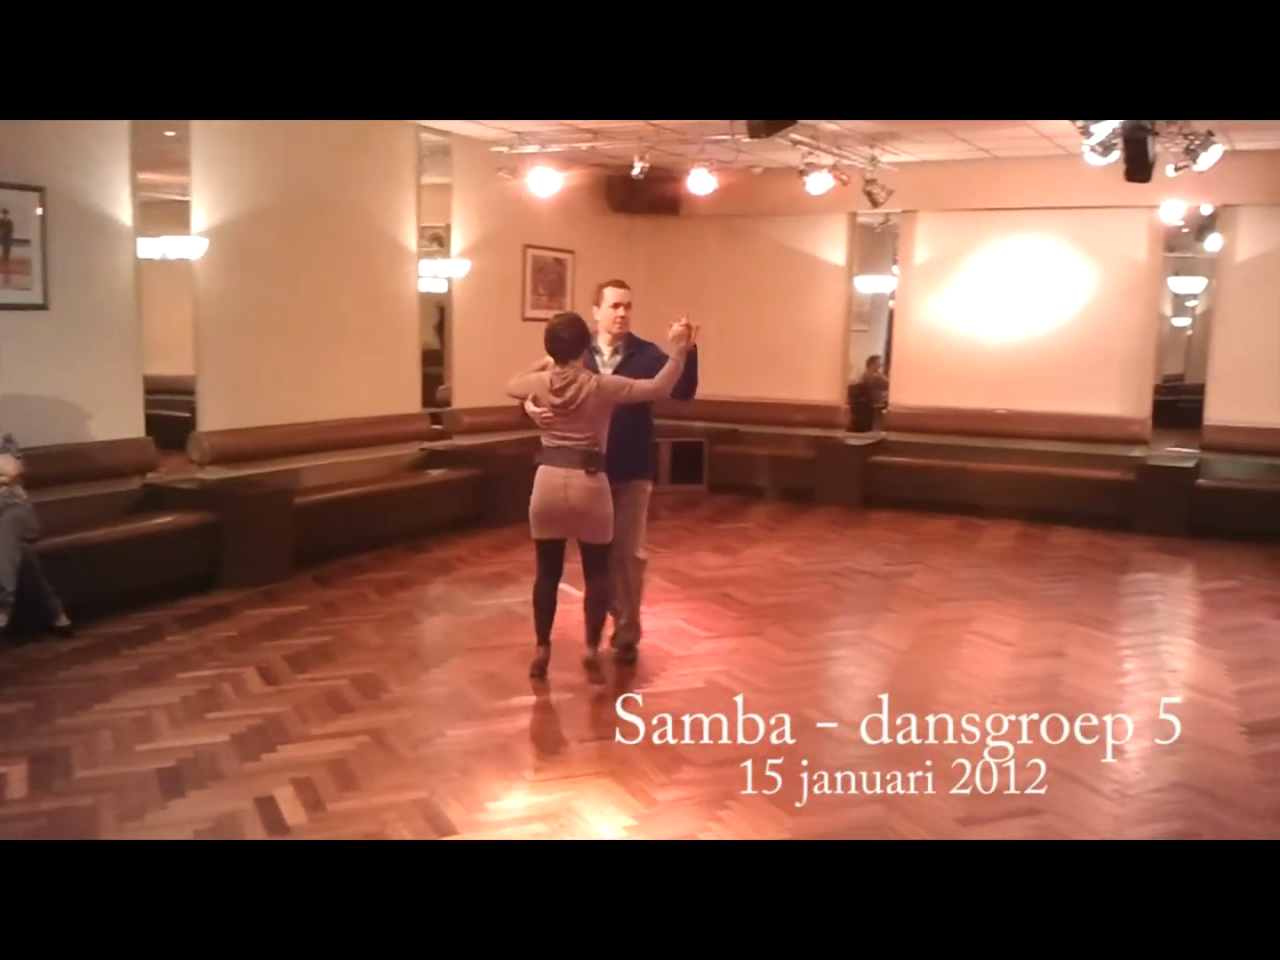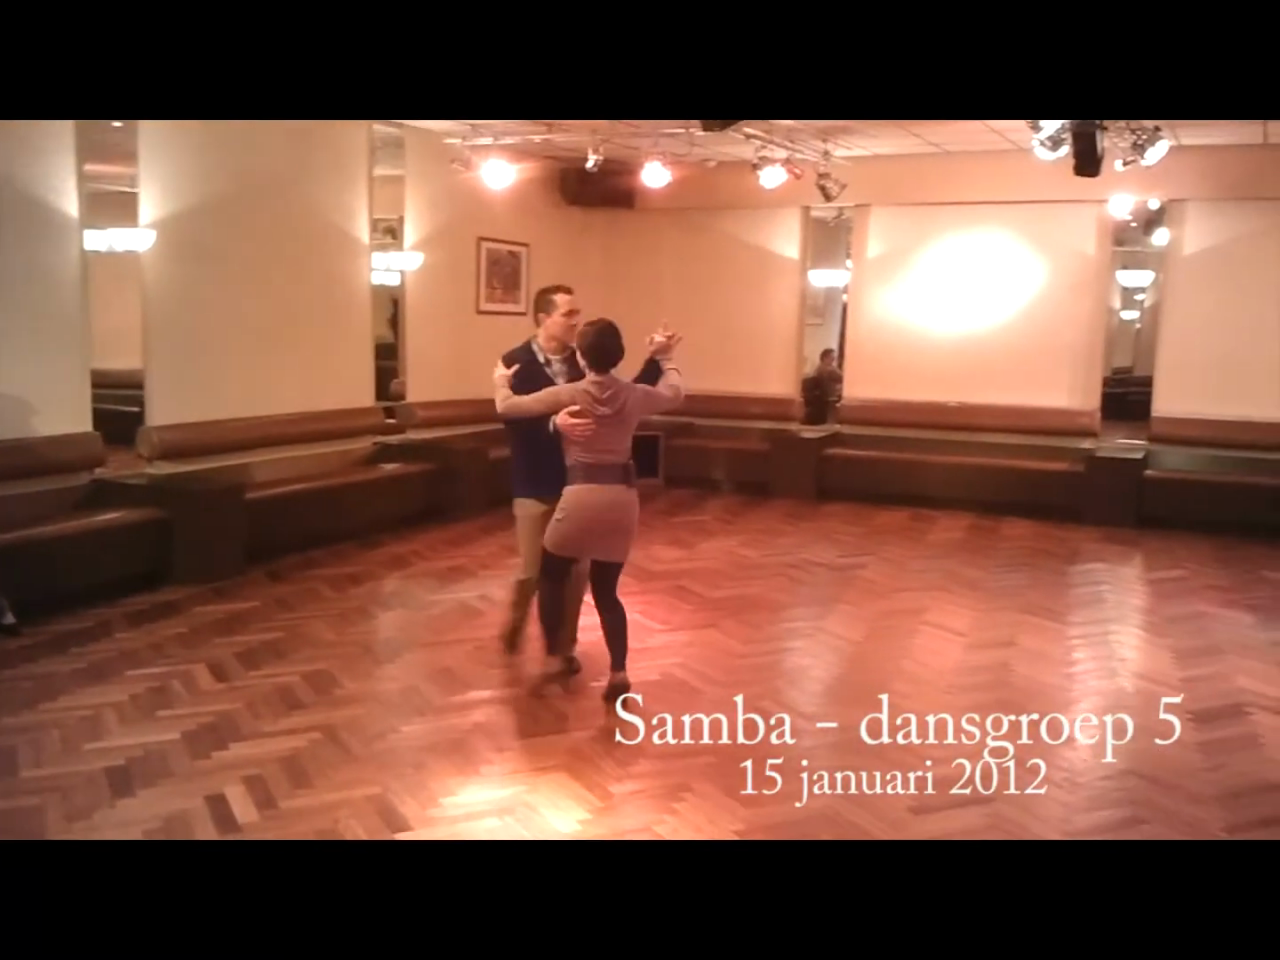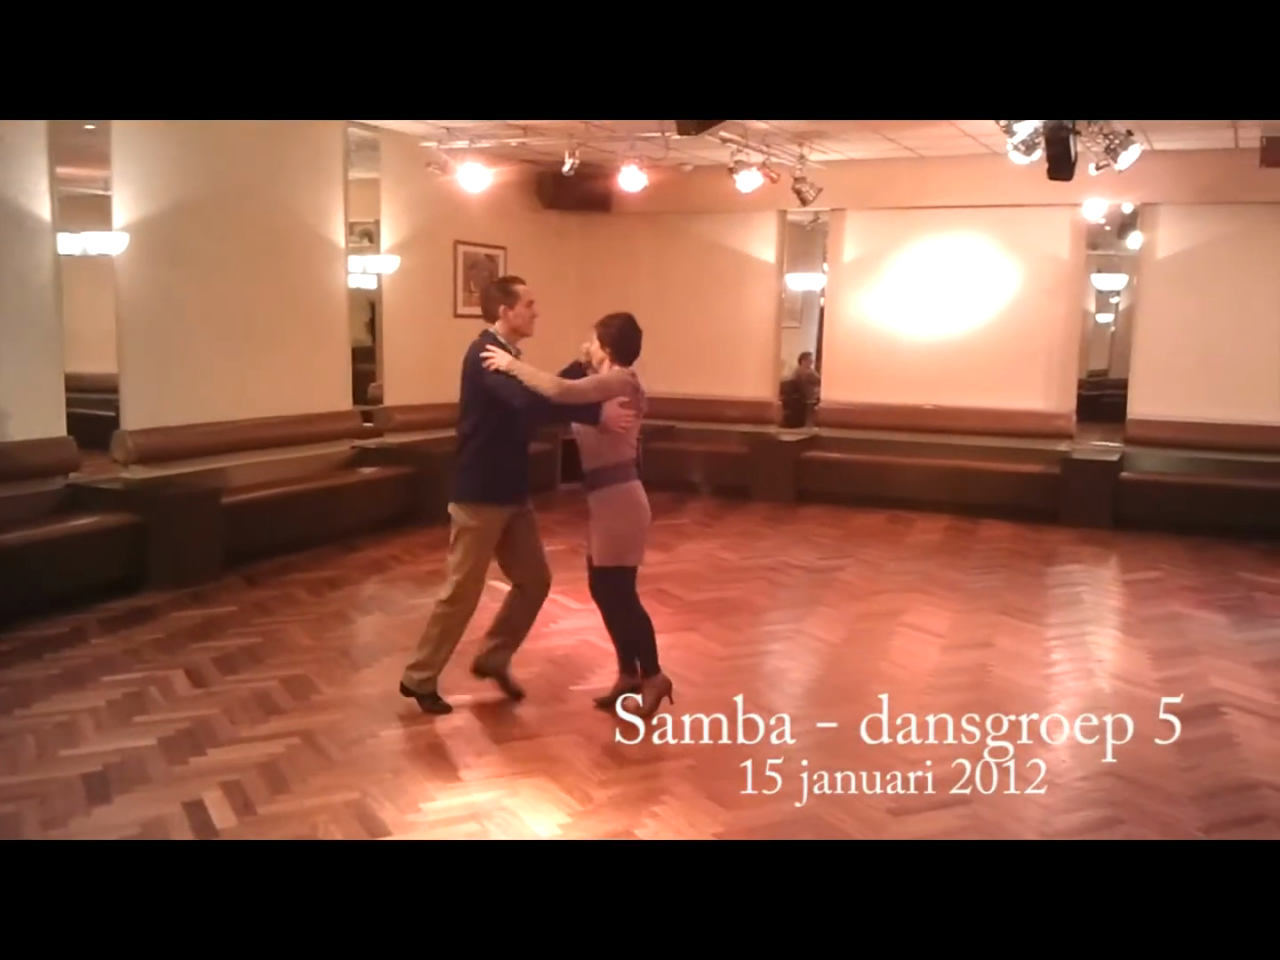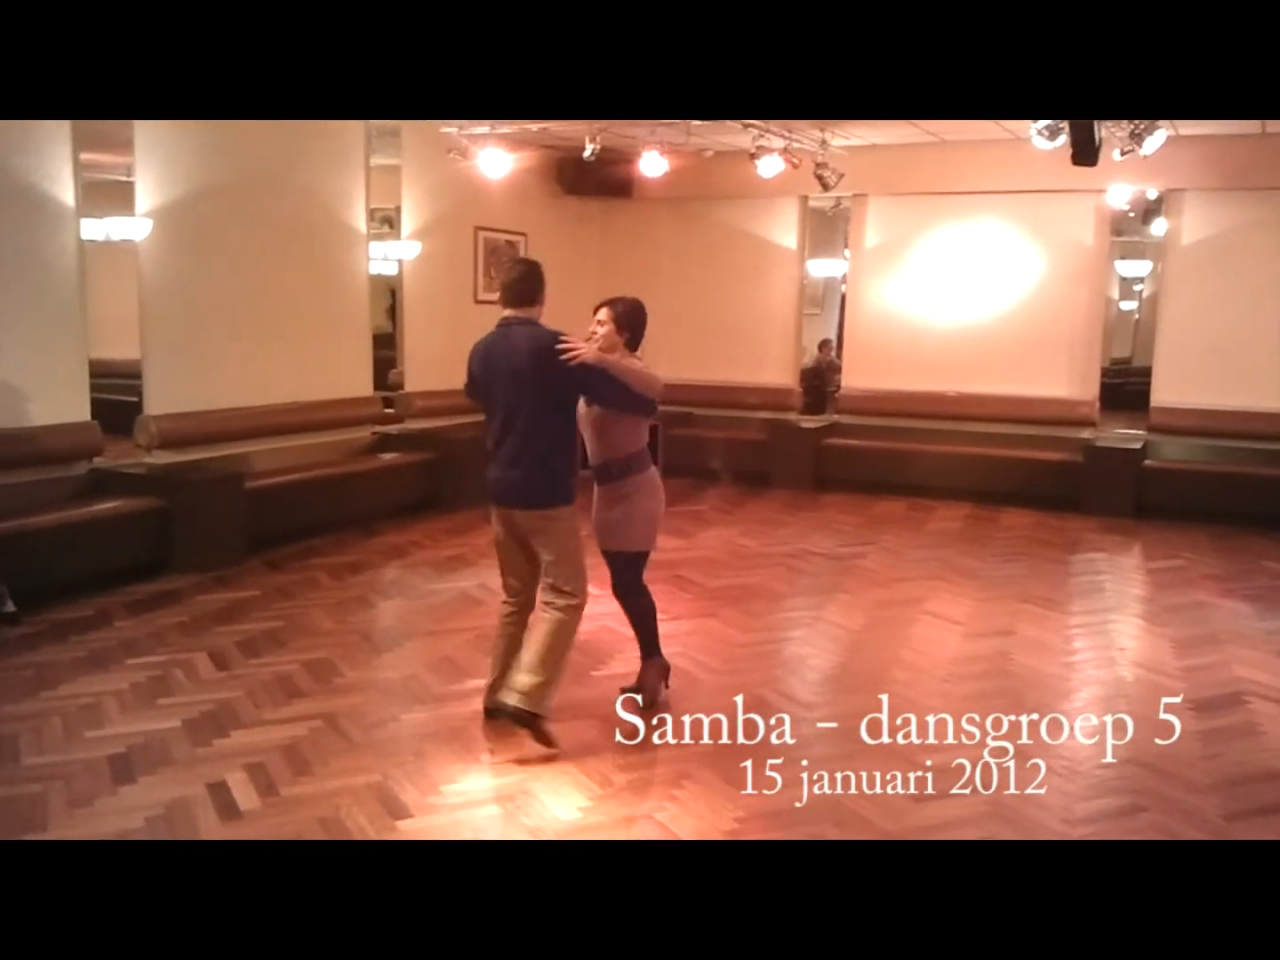
dt=0.4s
person 1, frame 1
left shoulder: (645, 354)
left elbow: (683, 390)
left wrist: (687, 349)
right wrist: (531, 405)
left hip: (633, 470)
left knee: (629, 553)
left ankle: (627, 630)
right ankle: (618, 624)
person 1, frame 2
left shoulder: (582, 364)
right shoulder: (515, 363)
right elbow: (514, 418)
left wrist: (655, 361)
right wrist: (552, 424)
right hip: (533, 487)
left knee: (576, 571)
right knee: (531, 573)
left ankle: (563, 645)
right ankle: (515, 629)
person 1, frame 3
left shoulder: (497, 355)
right shoulder: (487, 355)
left elbow: (527, 399)
right elbow: (529, 403)
right wrist: (598, 414)
left hip: (505, 492)
right hip: (483, 493)
left knee: (536, 580)
right knee: (462, 591)
left ankle: (494, 658)
right ankle: (420, 679)
person 1, frame 4
left shoulder: (485, 349)
right shoulder: (552, 346)
right elbow: (616, 396)
right wrist: (649, 404)
left hip: (503, 489)
right hip: (547, 493)
left knee: (516, 597)
right knee: (564, 596)
left ankle: (501, 694)
right ankle: (524, 696)
person 2, frame 1
left shoulder: (539, 383)
right shoulder: (602, 386)
left elbow: (512, 387)
right elbow: (660, 388)
left wrist: (544, 366)
right wrist: (679, 349)
left hip: (548, 479)
right hip: (589, 482)
left knee: (548, 571)
right knee: (597, 572)
left ankle: (542, 650)
right ankle: (592, 648)
person 2, frame 2
left shoulder: (570, 395)
right shoulder: (636, 397)
left elbow: (507, 407)
right elbow: (675, 393)
left wrist: (503, 380)
right wrist: (665, 358)
left hip: (583, 497)
right hip: (623, 498)
left knee: (550, 579)
right knee: (606, 591)
left ankle: (555, 656)
right ankle: (618, 673)
person 2, frame 3
left shoulder: (614, 382)
right shoulder: (619, 385)
left elbow: (562, 390)
left wrist: (516, 366)
left hip: (618, 500)
right hip: (608, 498)
left knee: (621, 595)
right knee: (606, 593)
left ankle: (653, 677)
right ankle: (630, 675)
person 2, frame 4
left shoulder: (630, 369)
right shoulder: (591, 373)
left elbow: (651, 386)
left wrist: (602, 359)
left hip: (635, 488)
right hip: (607, 488)
left knee: (626, 581)
right knee: (627, 581)
left ankle: (654, 662)
right ankle: (651, 660)
